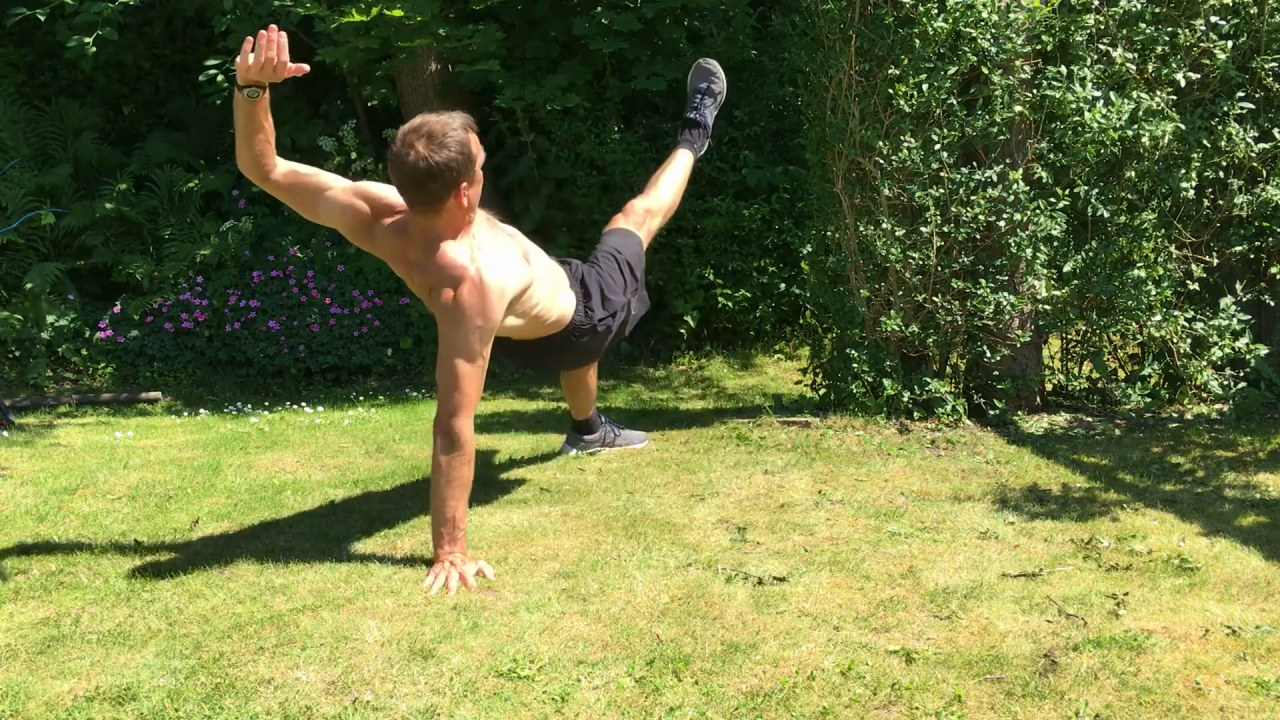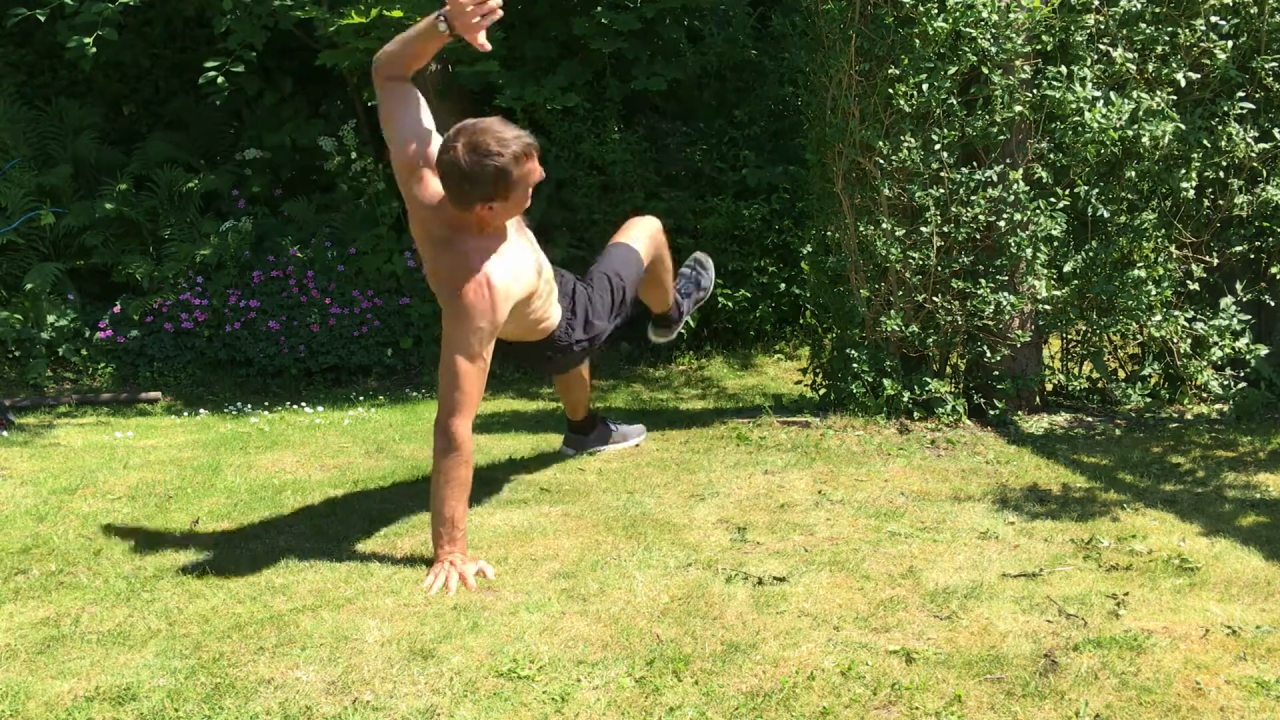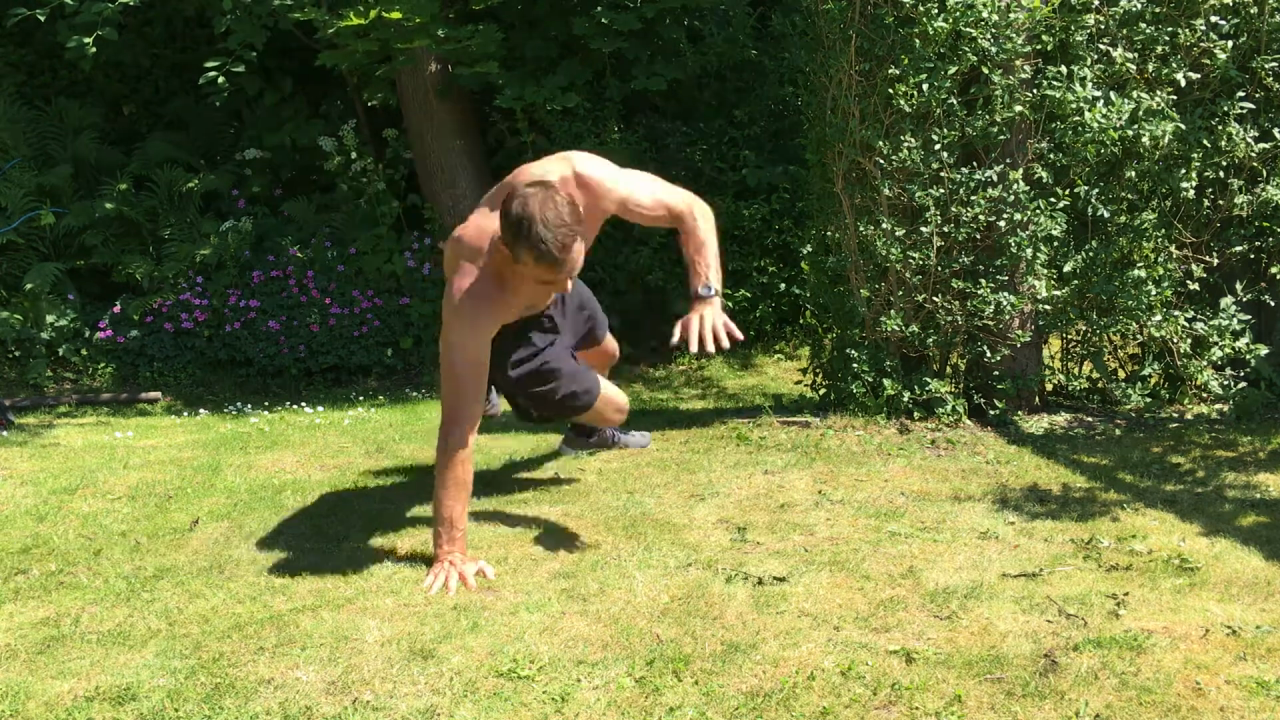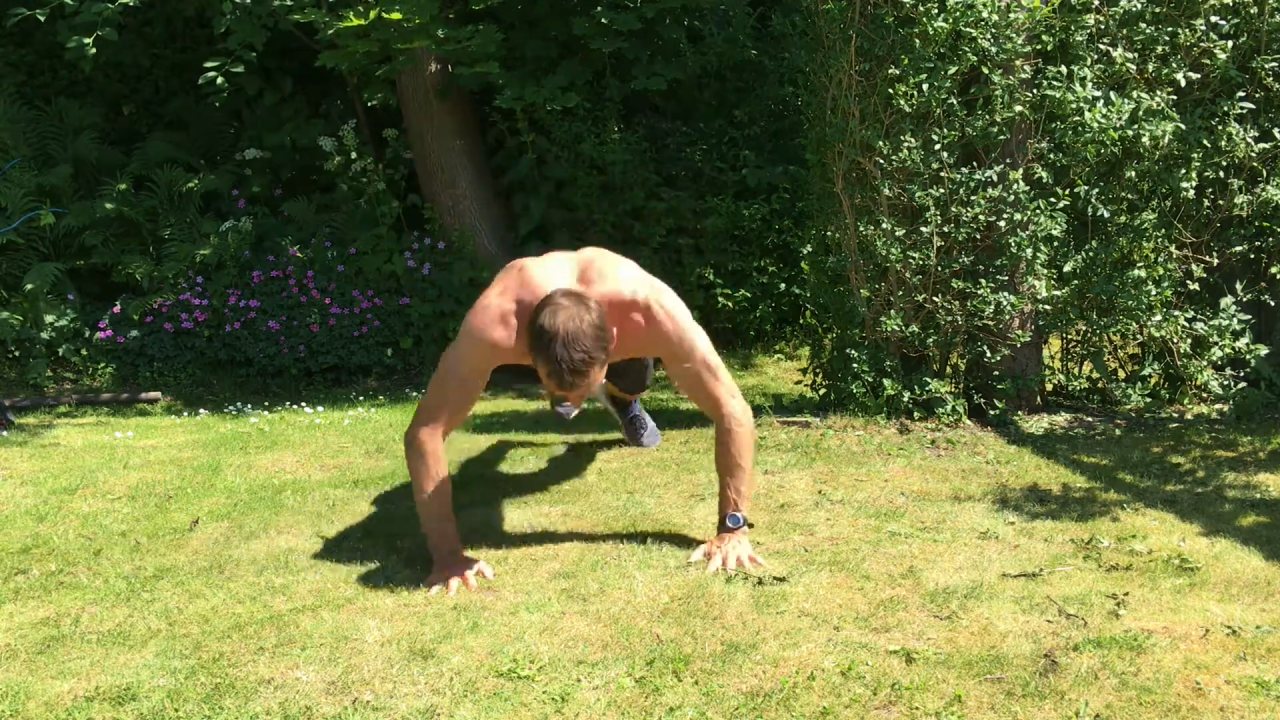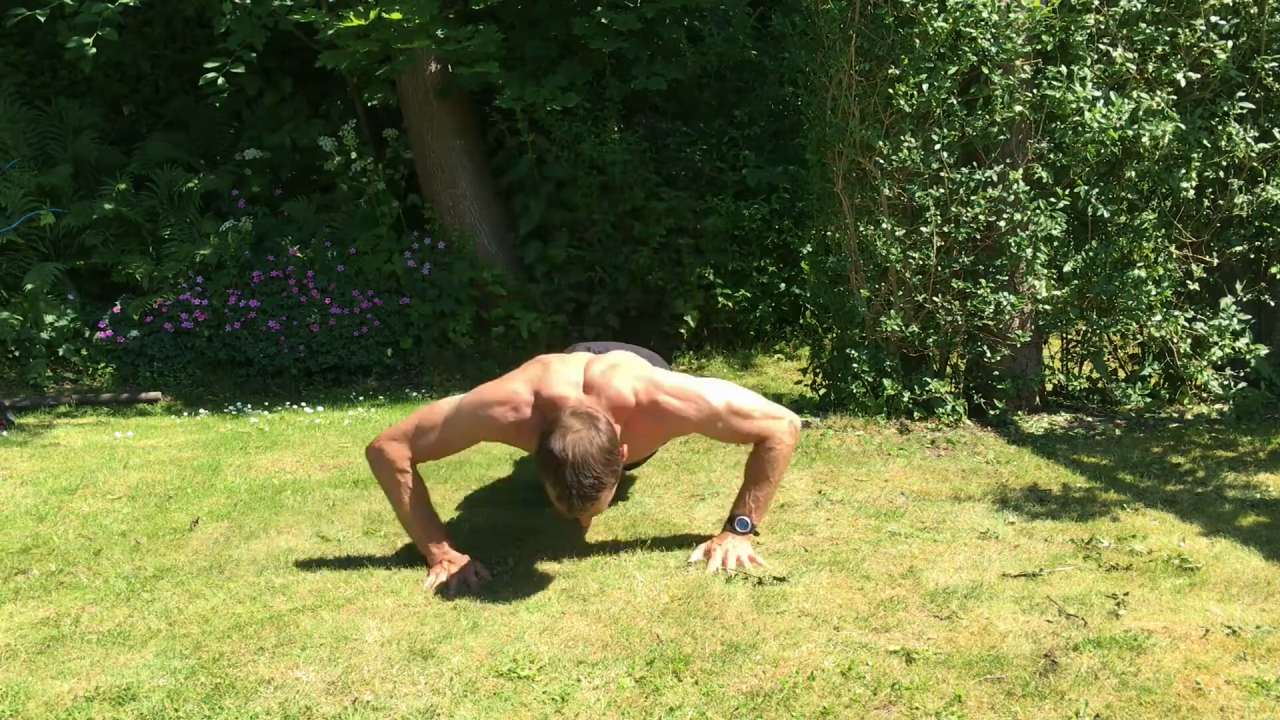
dt=0.3s
person 1, frame 1
left shoulder: (376, 214)
right shoulder: (470, 285)
left elbow: (260, 165)
right elbow: (455, 426)
left wrist: (253, 83)
right wrist: (449, 555)
left hip: (527, 330)
right hip: (581, 313)
right knee: (636, 215)
left ankle: (587, 431)
right ankle: (694, 135)
person 1, frame 2
left shoulder: (427, 179)
right shoulder: (480, 286)
left elbow: (388, 71)
right elbow: (455, 425)
right wrist: (450, 552)
left hip: (520, 327)
right hip: (554, 332)
right knee: (646, 230)
left ankle: (582, 429)
right ankle: (667, 315)
person 1, frame 3
left shoulder: (583, 181)
right shoulder: (470, 289)
left elbow: (693, 209)
right elbow: (457, 427)
left wrist: (705, 295)
right wrist: (450, 548)
right hip: (507, 334)
left knee: (602, 351)
right knee: (613, 409)
left ankle: (590, 433)
right ankle: (488, 387)
person 1, frame 4
left shoulder: (649, 311)
right shoulder: (494, 325)
left elbow: (733, 410)
right elbow: (424, 433)
left wrist: (733, 526)
right wrist: (446, 552)
left knee: (628, 387)
right knee: (561, 395)
left ankle: (622, 399)
person 1, frame 5
left shoulder: (656, 400)
right shoulder: (513, 411)
left elbow: (784, 428)
right elbow: (385, 449)
left wrist: (738, 529)
right wrist: (439, 551)
left hip: (630, 362)
left knee: (644, 445)
